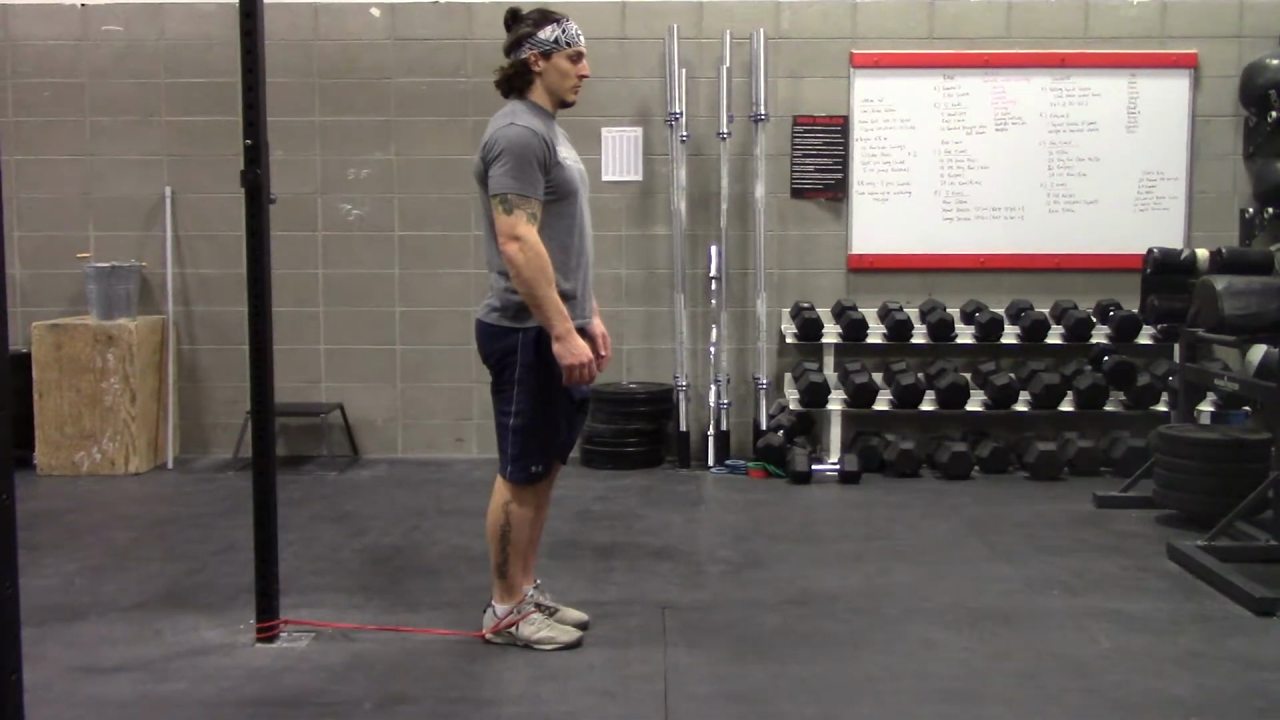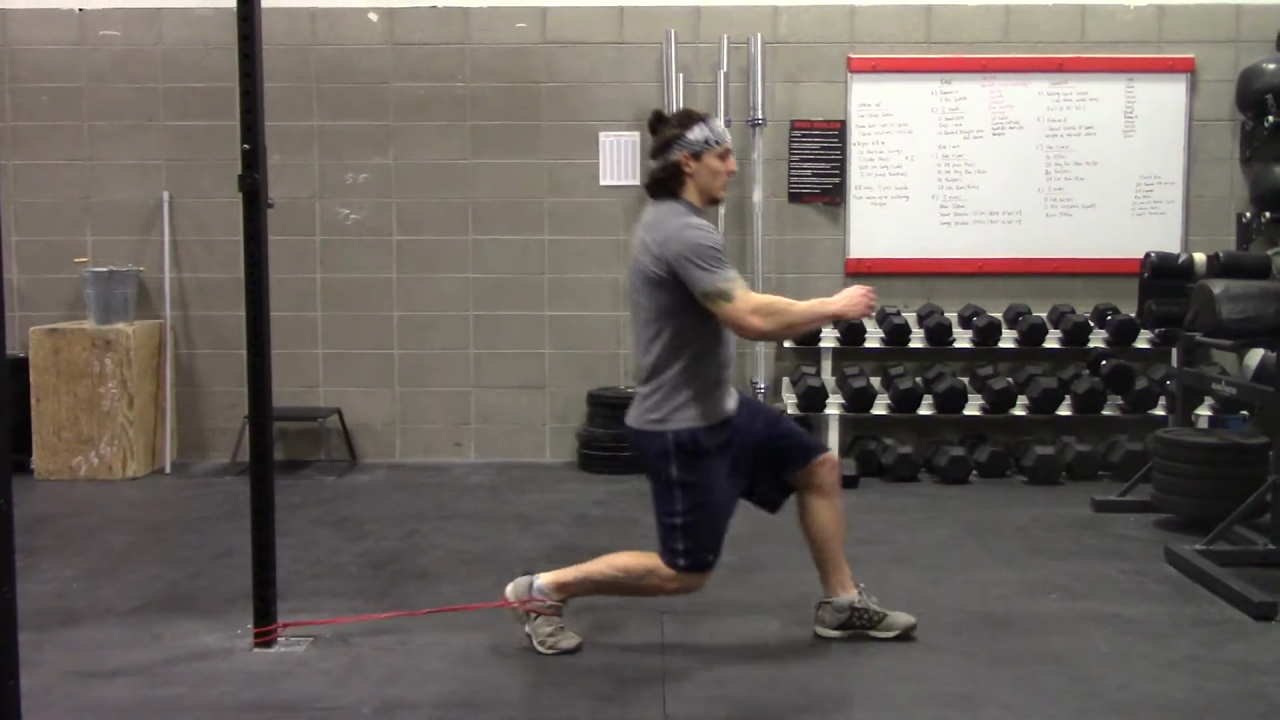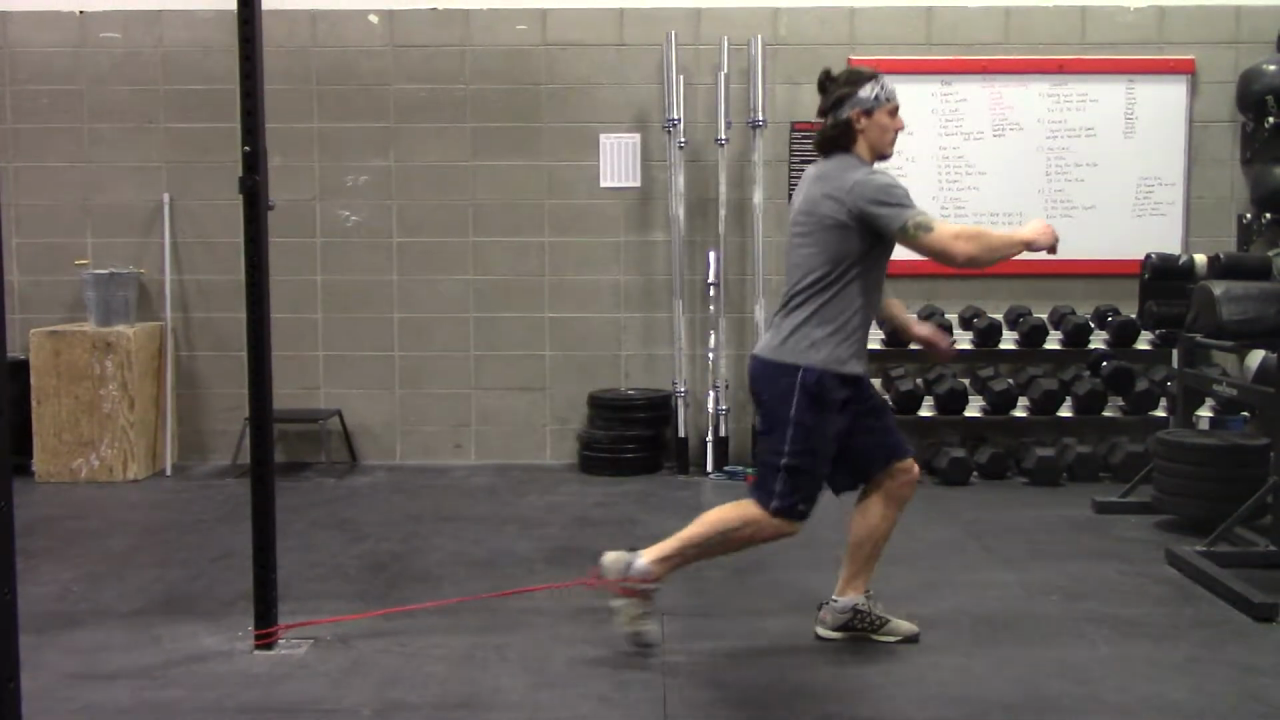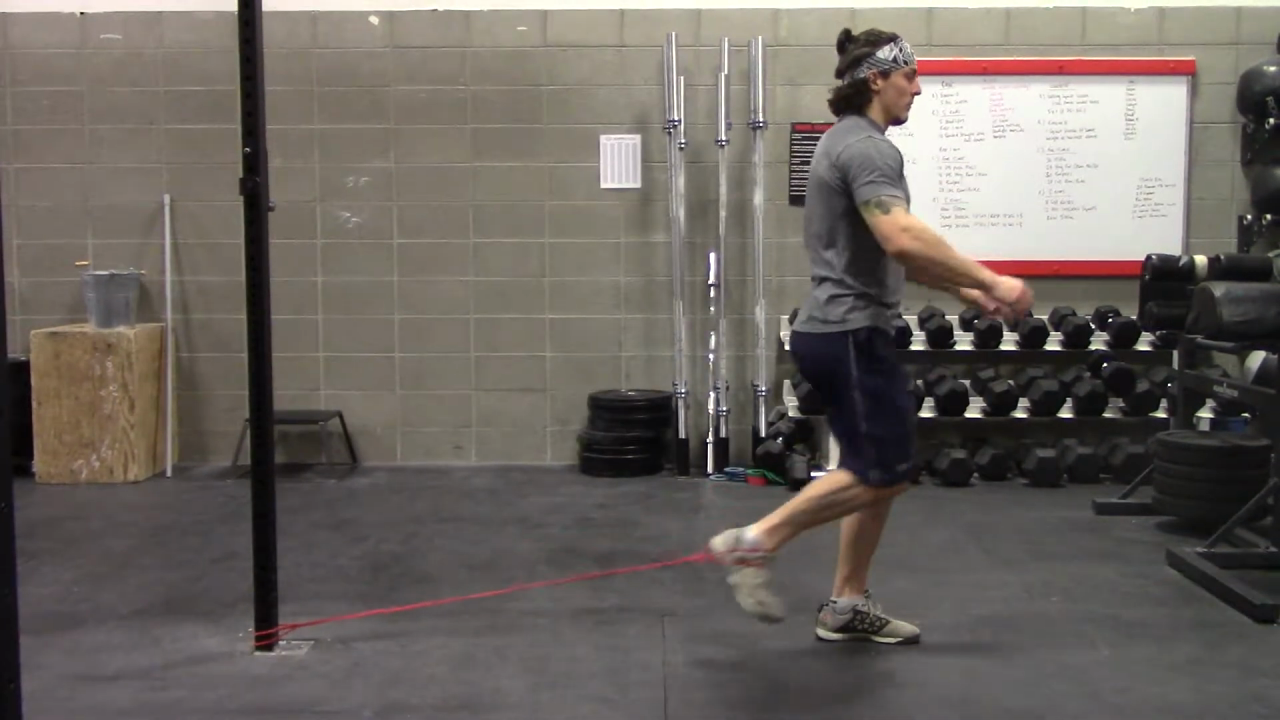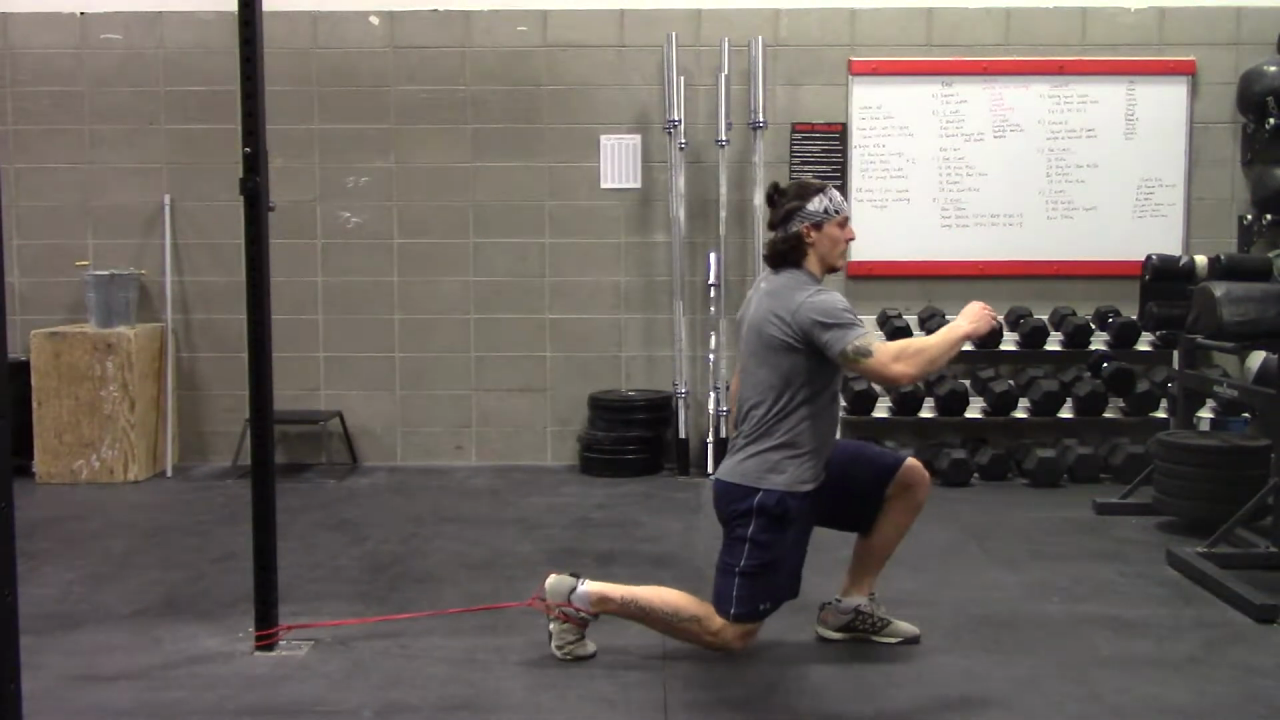
dt=1s
person 1, frame 1
left shoulder: (547, 131)
right shoulder: (519, 134)
right elbow: (518, 243)
left wrist: (589, 318)
right wrist: (562, 334)
left hip: (556, 330)
right hip: (530, 335)
left knee: (542, 470)
right knee: (522, 475)
left ankle: (525, 590)
right ankle: (506, 609)
person 1, frame 2
left shoulder: (666, 219)
right shoulder: (685, 234)
right elbow: (754, 318)
right wrist: (836, 306)
left hip: (715, 408)
right hip: (682, 431)
left knee: (819, 469)
right knee: (687, 570)
left ankle: (842, 603)
right ankle: (541, 591)
person 1, frame 3
left shoulder: (828, 177)
right shoulder: (863, 185)
right elbow: (955, 249)
left wrist: (910, 325)
right wrist: (1026, 237)
left hip: (828, 368)
right hip: (802, 372)
left knee: (898, 474)
right knee: (778, 512)
left ankle: (847, 605)
right ankle: (641, 570)
person 1, frame 4
left shoulder: (853, 141)
right shoulder: (865, 147)
left elbow: (887, 249)
right elbow: (902, 239)
left wrist: (962, 287)
right wrist: (989, 279)
left hip: (852, 333)
right hip: (847, 336)
left knee: (885, 473)
right knee: (879, 474)
left ankle: (845, 607)
right ankle: (755, 543)
person 1, frame 5
left shoulder: (776, 286)
right shoulder: (811, 302)
left elbow: (742, 382)
right elbow: (897, 367)
right wrist: (961, 328)
left hip: (795, 466)
right hip: (770, 489)
left knee: (909, 480)
right knee: (730, 631)
left ankle: (850, 606)
right ankle: (578, 597)
